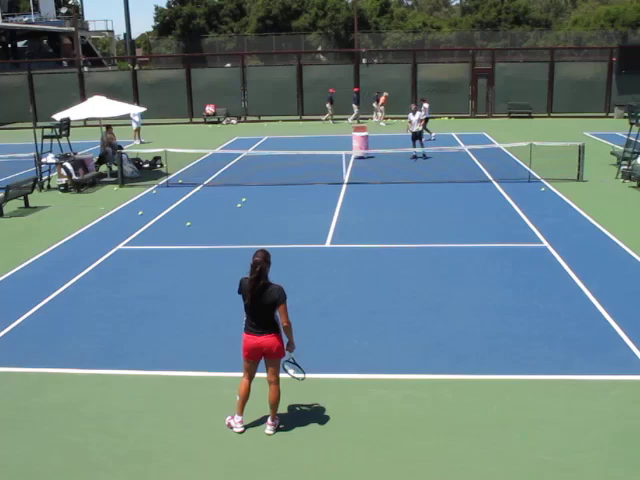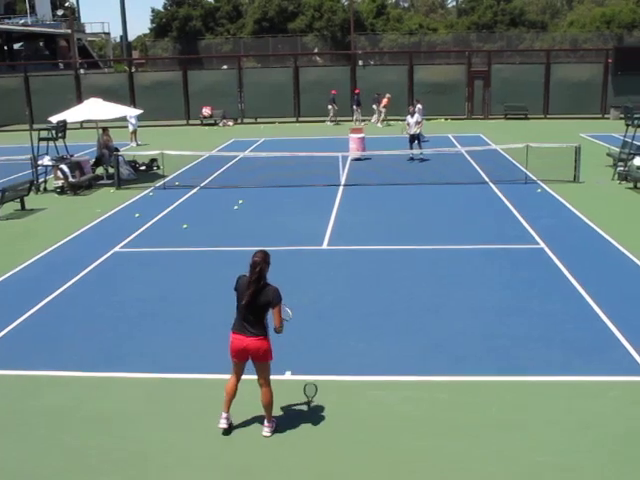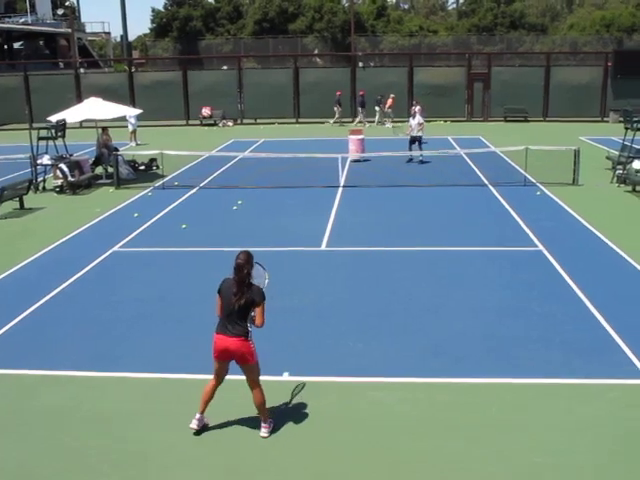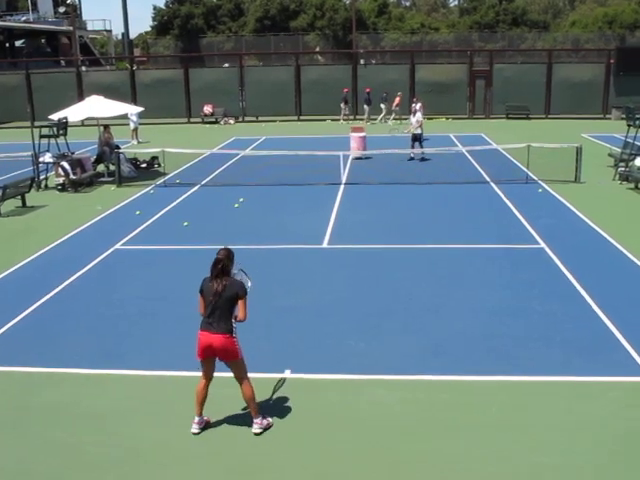
dt=0.3s
person 1, frame 1
left shoulder: (244, 284)
right shoulder: (276, 291)
right elbow: (285, 323)
right wrist: (291, 342)
left hip: (250, 339)
right hip: (271, 340)
left knee: (247, 378)
right knee: (273, 381)
left ankle: (238, 420)
right ankle: (272, 422)
person 1, frame 2
left shoulder: (240, 282)
right shoulder: (272, 292)
right elbow: (278, 325)
right wrist: (279, 328)
left hip: (237, 338)
right hip: (259, 342)
left knee: (235, 377)
right knee: (264, 383)
left ankle: (225, 417)
right ankle: (268, 424)
person 1, frame 3
left shoulder: (224, 284)
right shoulder: (256, 291)
left elbow: (219, 312)
right elbow: (259, 323)
left hip: (219, 339)
right hip: (240, 342)
left knee: (216, 380)
right knee: (255, 384)
left ankle: (198, 419)
right ankle: (265, 424)
person 1, frame 4
left shoulder: (205, 282)
right shoulder: (238, 286)
left elbow: (202, 311)
right elbow: (242, 317)
left hip: (204, 336)
right hip: (225, 339)
left knee: (205, 378)
right knee: (243, 379)
left ankle: (198, 421)
right ankle: (258, 421)
